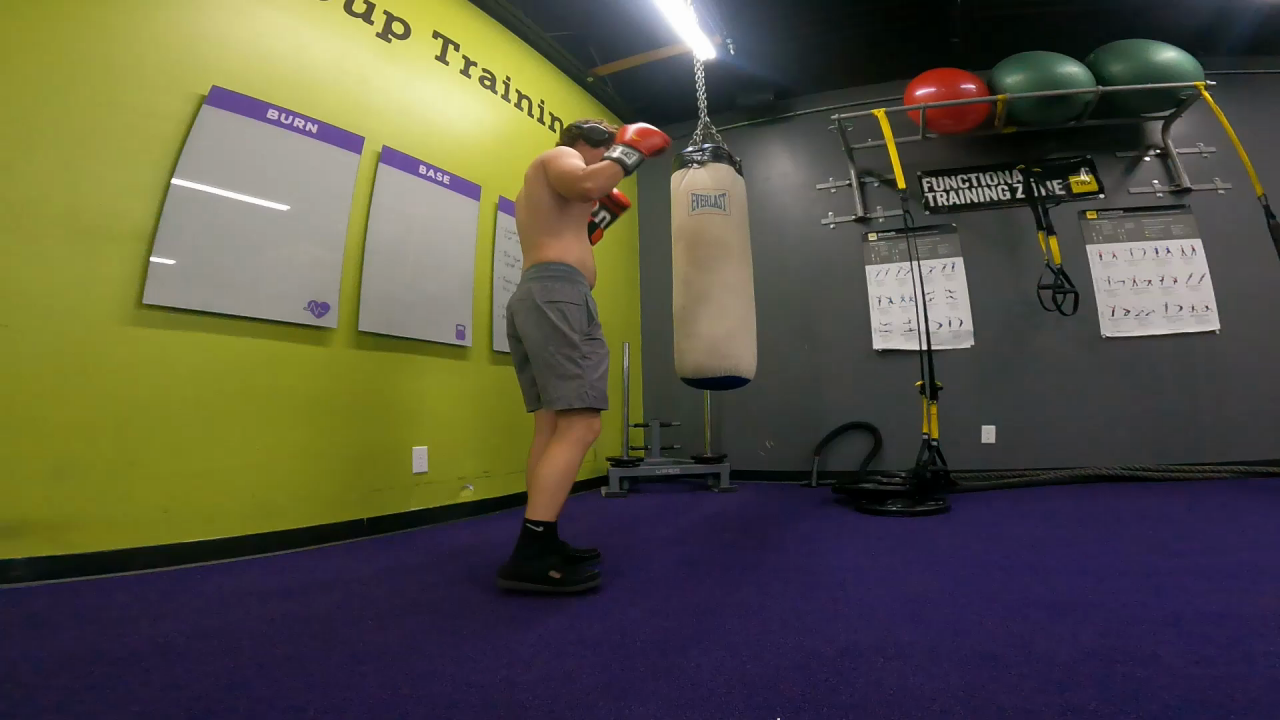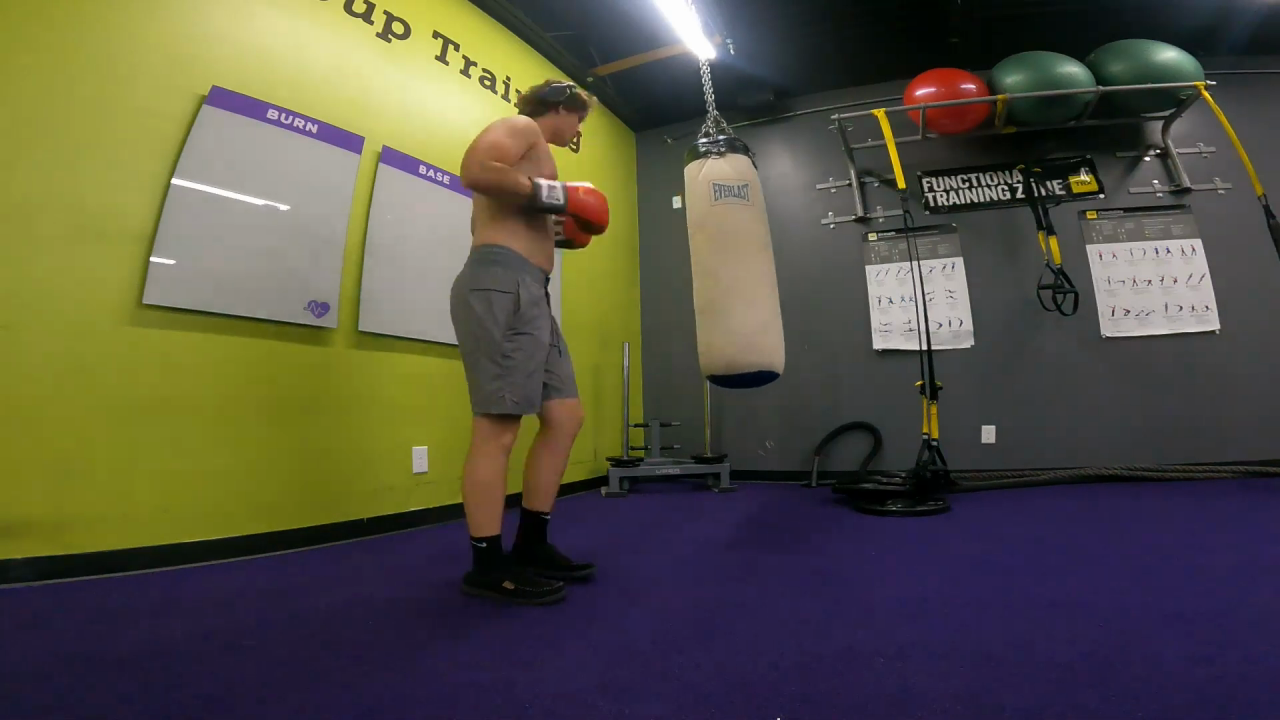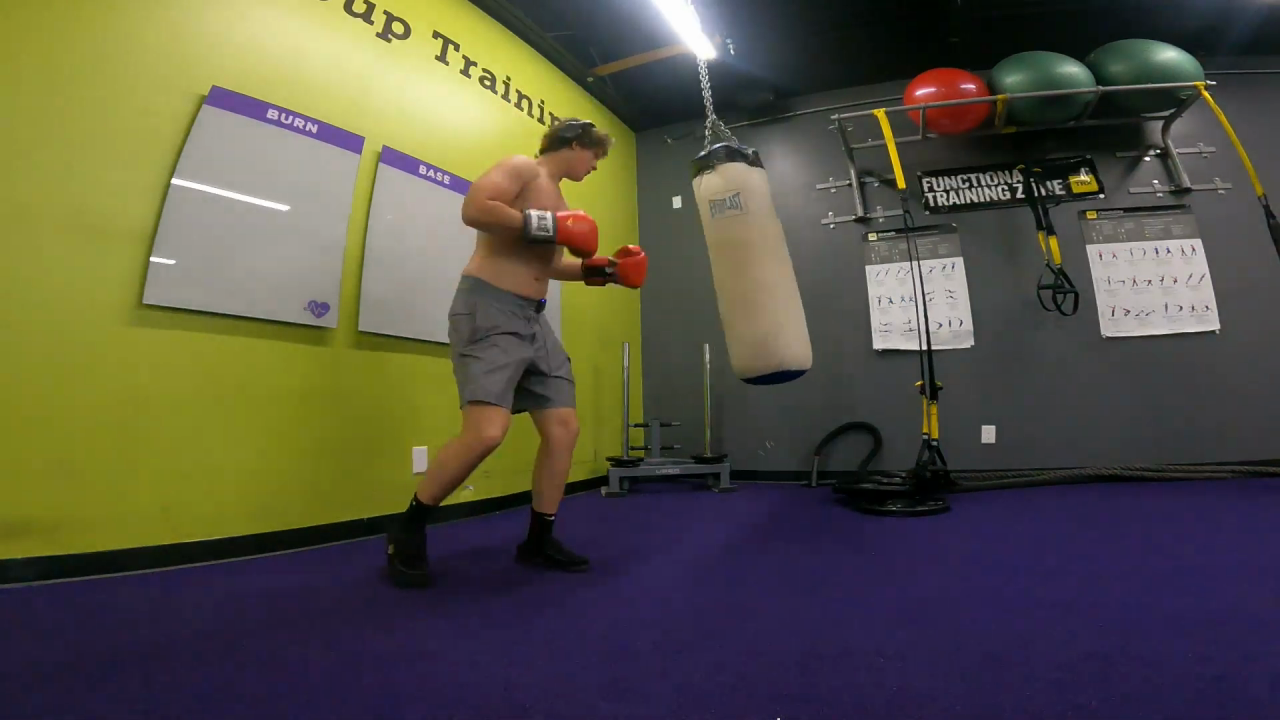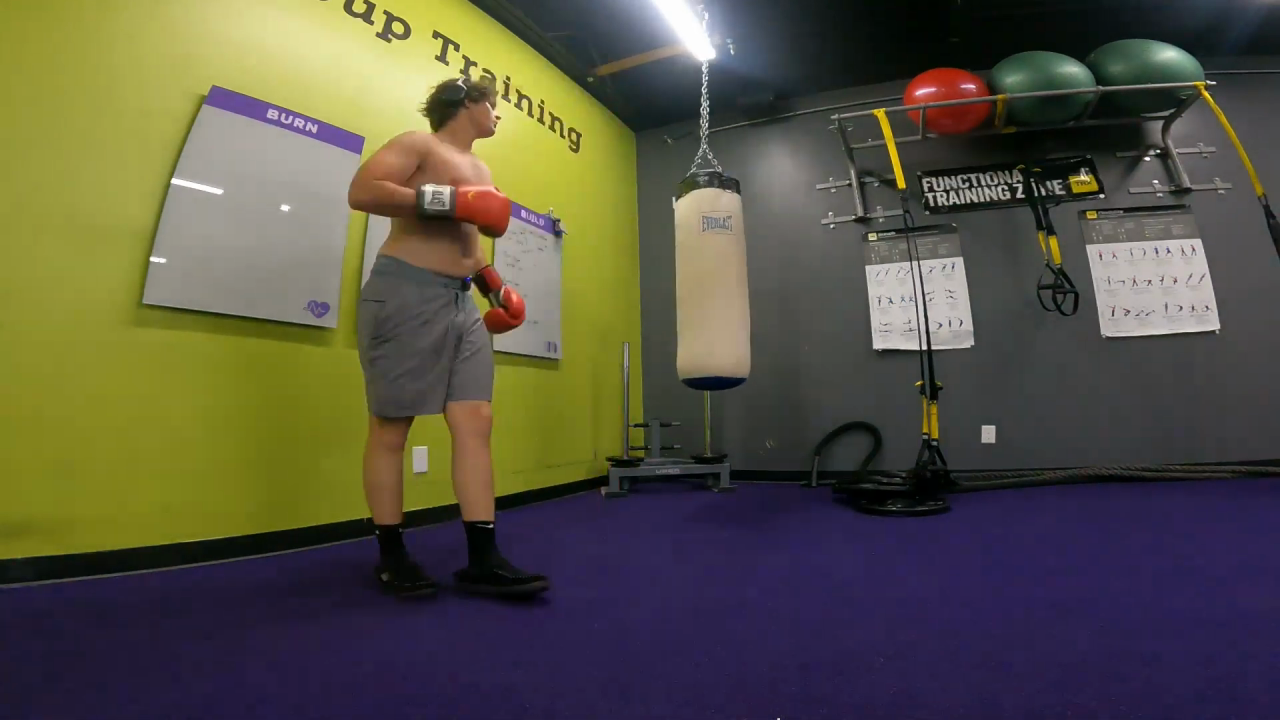
dt=0.3s
person 1, frame 1
left shoulder: (536, 191)
right shoulder: (560, 155)
right elbow: (586, 183)
left wrist: (599, 216)
right wrist: (622, 151)
left hip: (534, 298)
right hip: (557, 300)
left knee: (557, 432)
right knee: (578, 429)
left ankle: (542, 543)
right ankle: (528, 558)
person 1, frame 2
left shoulder: (531, 155)
right shoulder: (516, 130)
right elbow: (474, 169)
left wrist: (560, 229)
right wrist: (552, 196)
left hip: (521, 294)
right hip: (502, 289)
left knee: (565, 419)
right knee: (497, 432)
left ankle: (531, 544)
right ankle: (487, 567)
person 1, frame 3
left shoulder: (550, 188)
right shoulder: (522, 168)
right elbow: (475, 207)
left wrist: (600, 270)
right wrist: (550, 227)
left hip: (528, 319)
right hip: (487, 314)
left knee: (565, 431)
right knee: (484, 433)
left ankle: (539, 541)
right ankle: (410, 525)
person 1, frame 4
left shoulder: (472, 166)
right shoulder: (418, 144)
right elbow: (361, 192)
left wrist: (495, 286)
right wrist: (444, 201)
left hip: (456, 304)
right hip: (405, 298)
left knee: (474, 424)
right knee: (391, 428)
left ankle: (484, 561)
right ankle: (392, 554)
